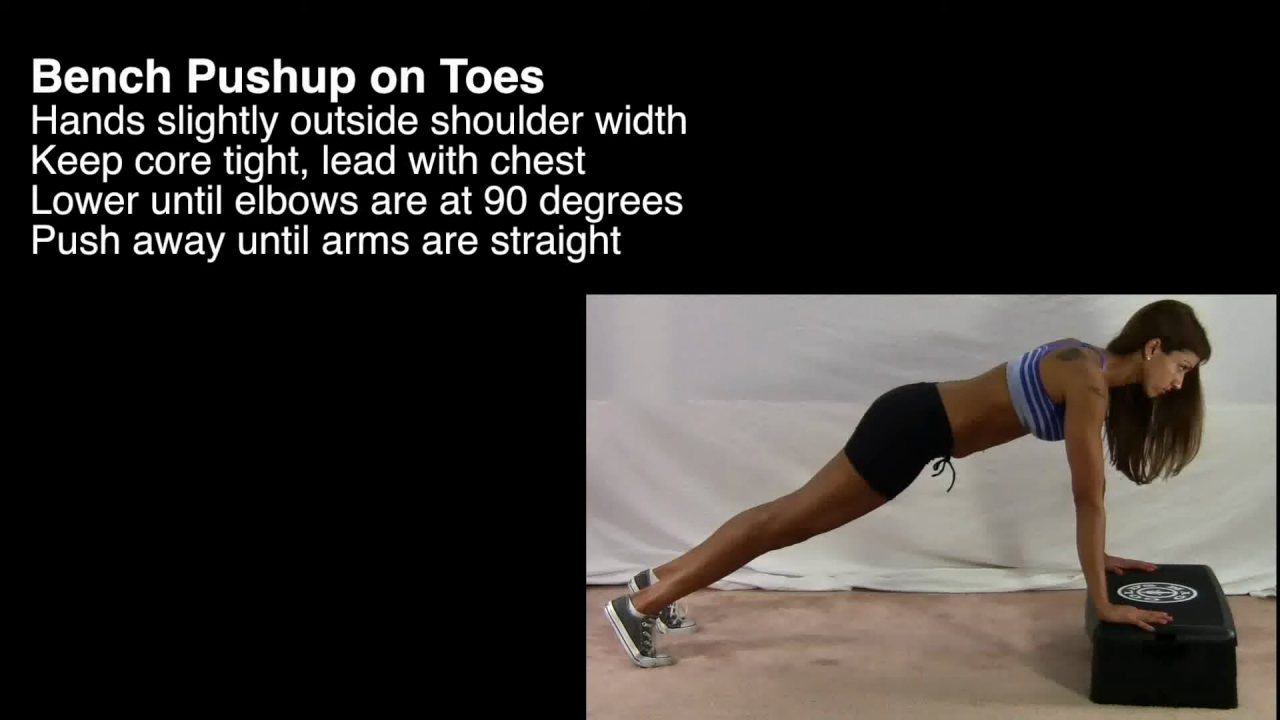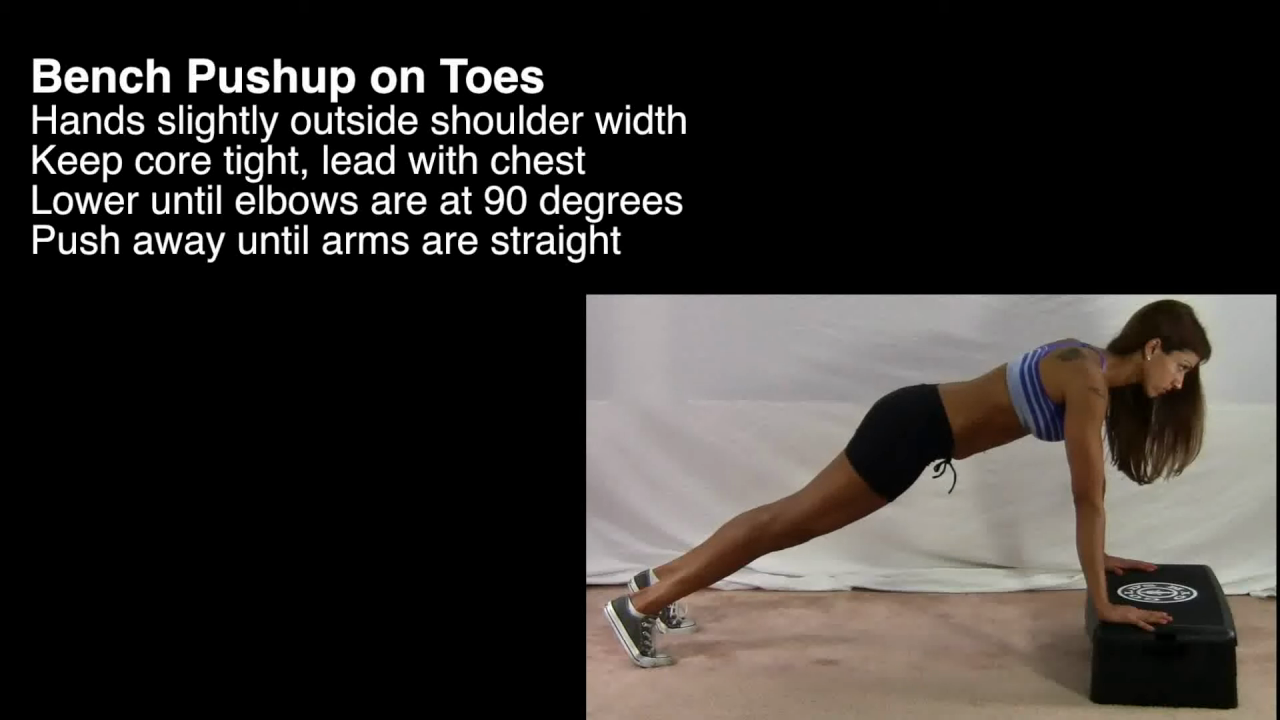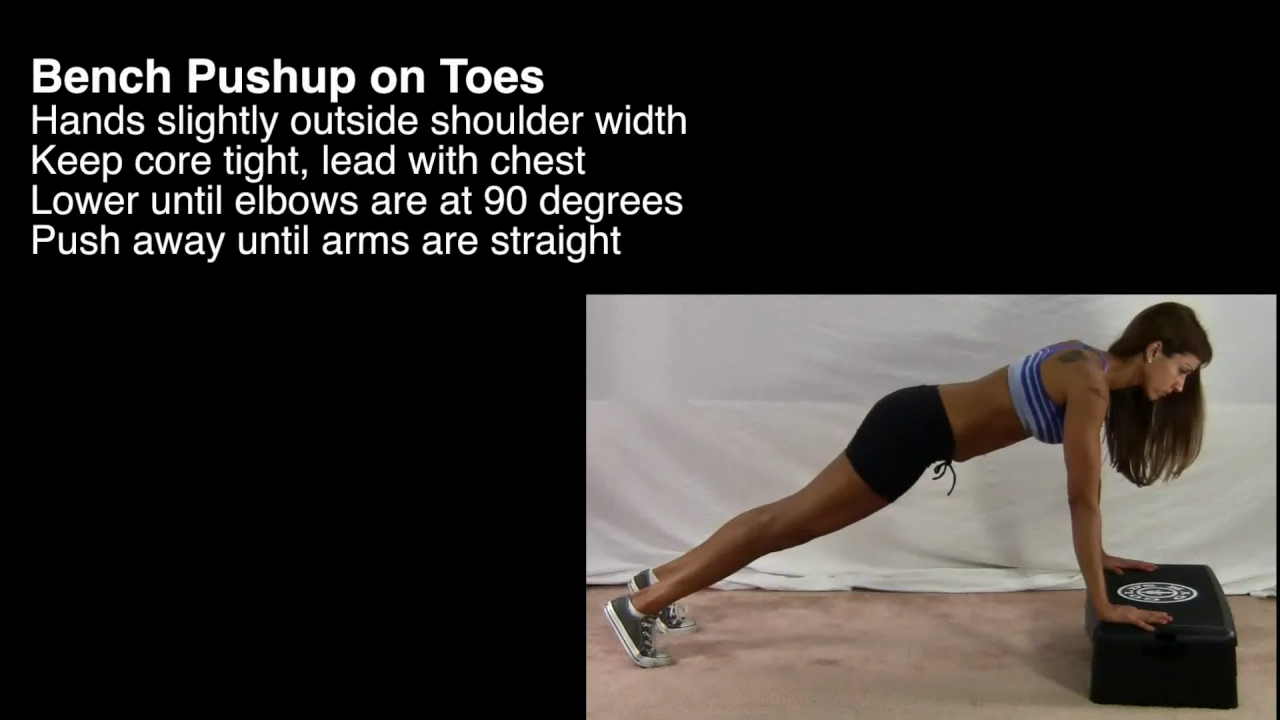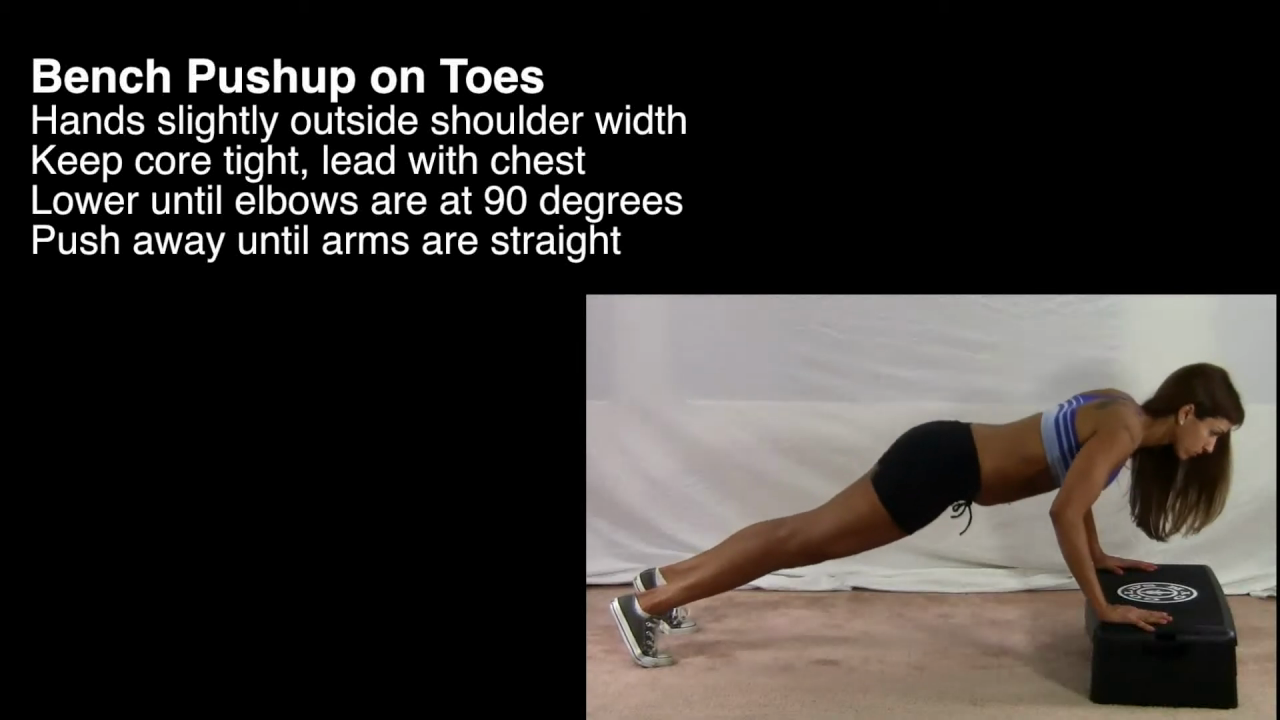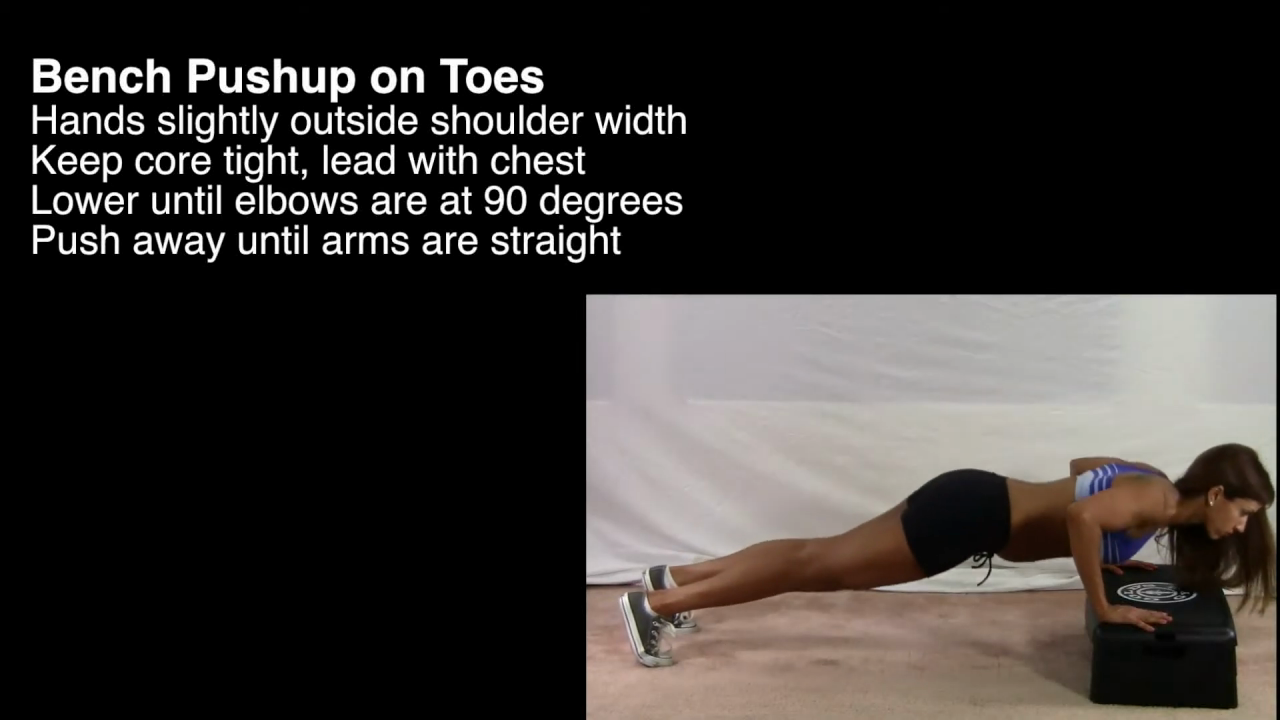
dt=0.4s
person 1, frame 1
left shoulder: (1095, 366)
right shoulder: (1090, 384)
left elbow: (1086, 487)
right elbow: (1089, 496)
left wrist: (1101, 558)
right wrist: (1104, 603)
left hip: (919, 417)
right hip: (913, 427)
left knee: (791, 515)
right knee: (790, 521)
left ankle: (660, 579)
right ankle: (640, 602)
person 1, frame 2
left shoulder: (1095, 367)
right shoulder: (1090, 384)
left elbow: (1086, 490)
right elbow: (1089, 498)
left wrist: (1098, 557)
right wrist: (1103, 604)
left hip: (920, 420)
right hip: (914, 430)
left knee: (790, 516)
right knee: (789, 524)
left ankle: (658, 581)
right ankle: (639, 606)
person 1, frame 3
left shoulder: (1096, 368)
right shoulder: (1091, 386)
left elbow: (1080, 490)
right elbow: (1083, 500)
left wrist: (1099, 555)
right wrist: (1103, 603)
left hip: (919, 421)
right hip: (914, 431)
left knee: (789, 518)
right knee: (788, 523)
left ankle: (658, 580)
right ankle: (641, 603)
person 1, frame 4
left shoulder: (1125, 412)
right shoulder: (1123, 430)
left elbow: (1071, 480)
right elbow: (1065, 511)
left wrist: (1102, 558)
right wrist: (1102, 605)
left hip: (946, 455)
right hip: (941, 465)
left knee: (804, 532)
right knee: (803, 542)
left ankle: (663, 580)
right ankle: (646, 605)
person 1, frame 5
left shoulder: (1153, 482)
right shoulder: (1155, 502)
right elbow: (1082, 517)
left wrist: (1109, 557)
right wrist: (1102, 607)
left hip: (972, 502)
right hip: (970, 515)
left knee: (821, 557)
right knee: (819, 565)
left ankle: (671, 578)
right ankle: (655, 603)
